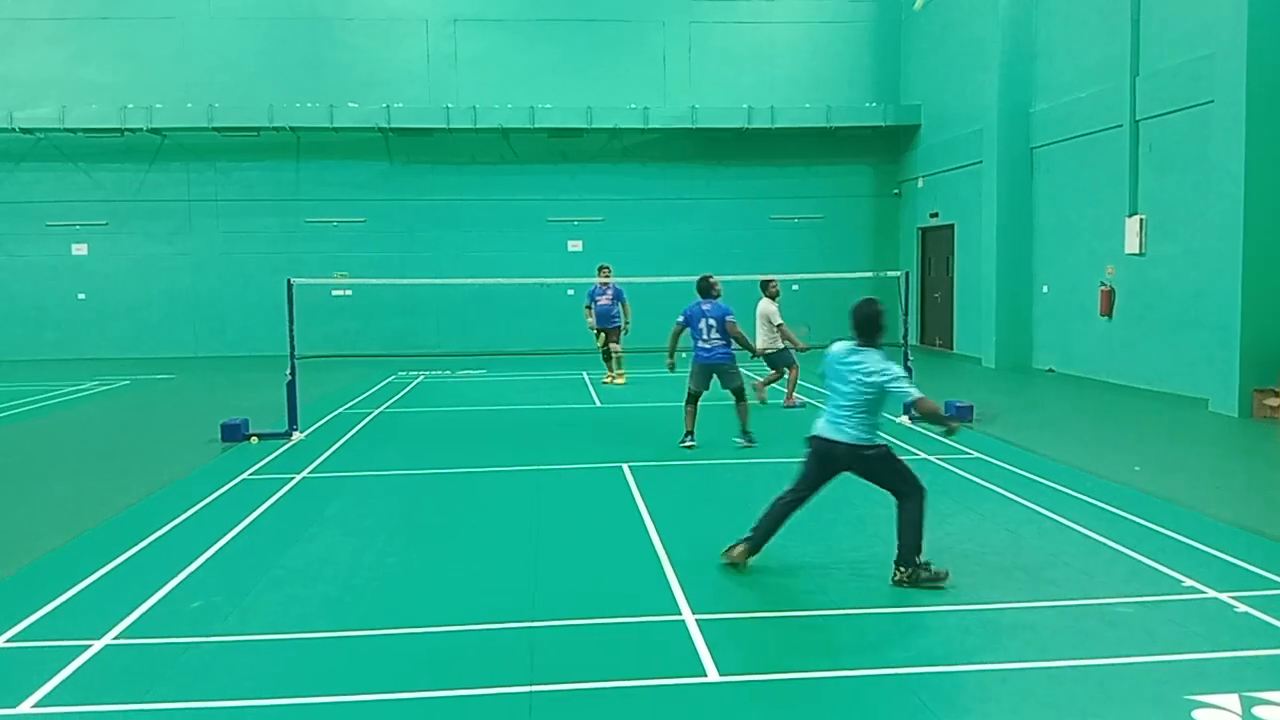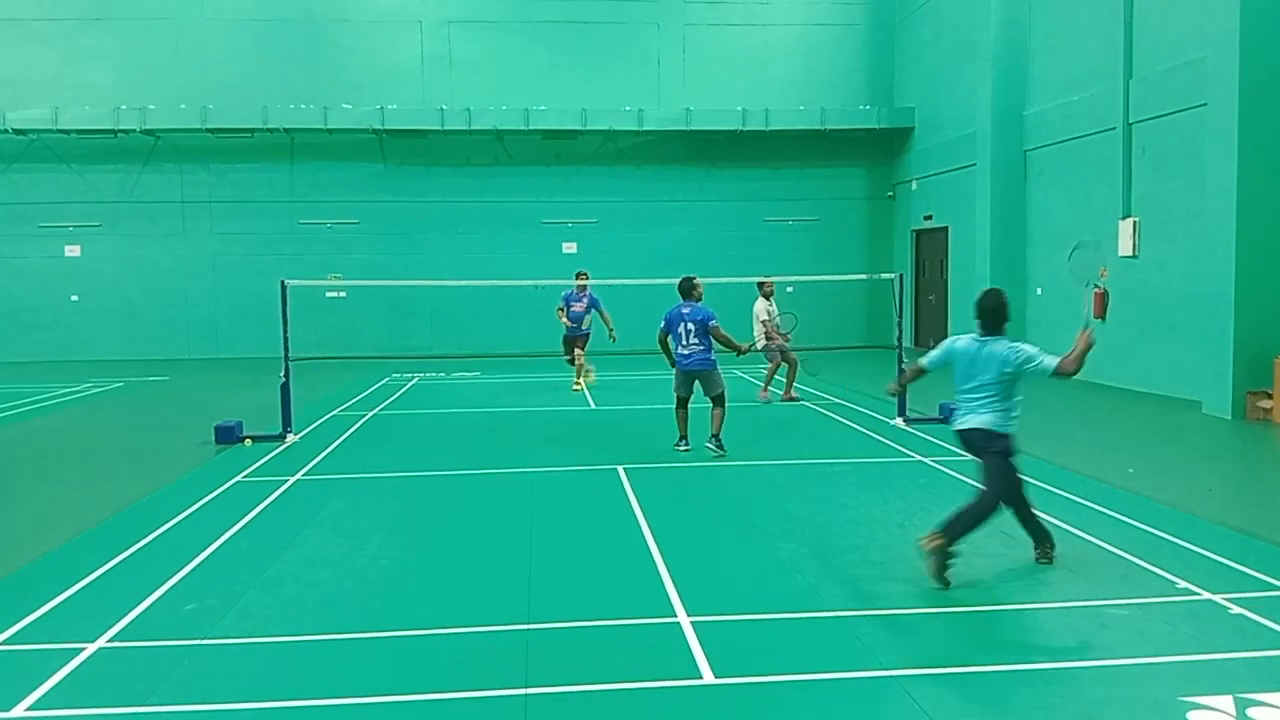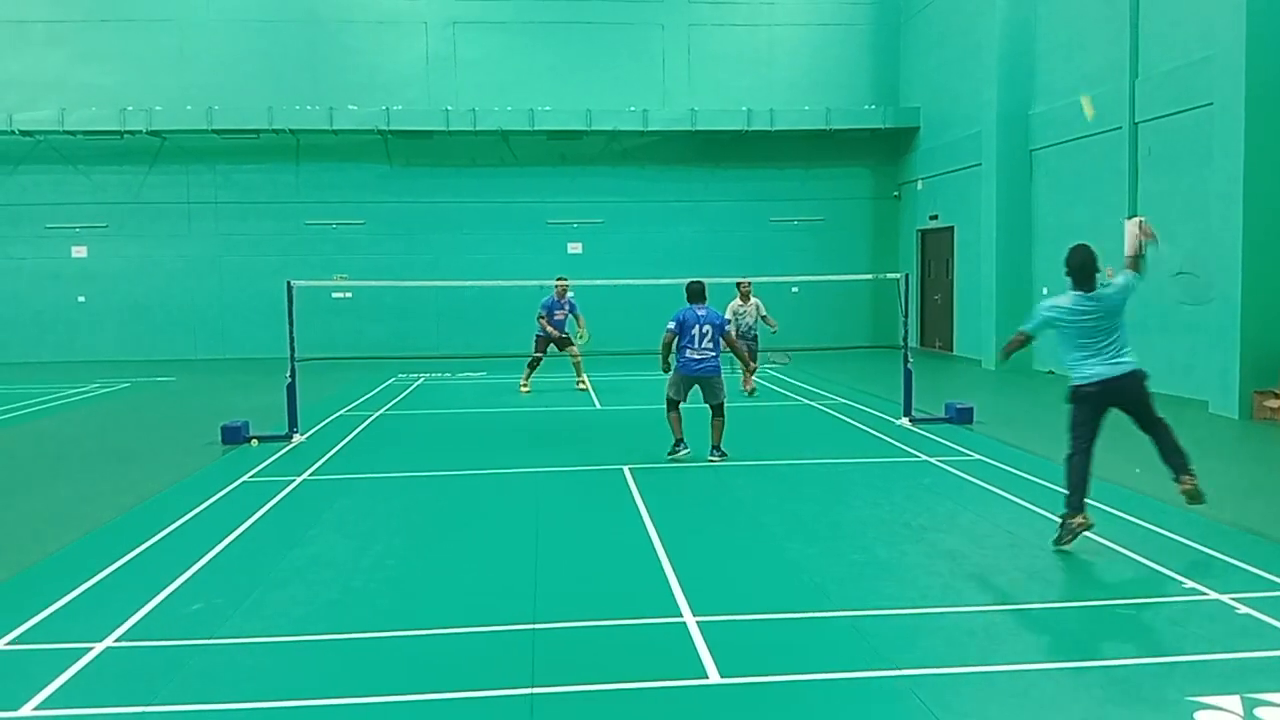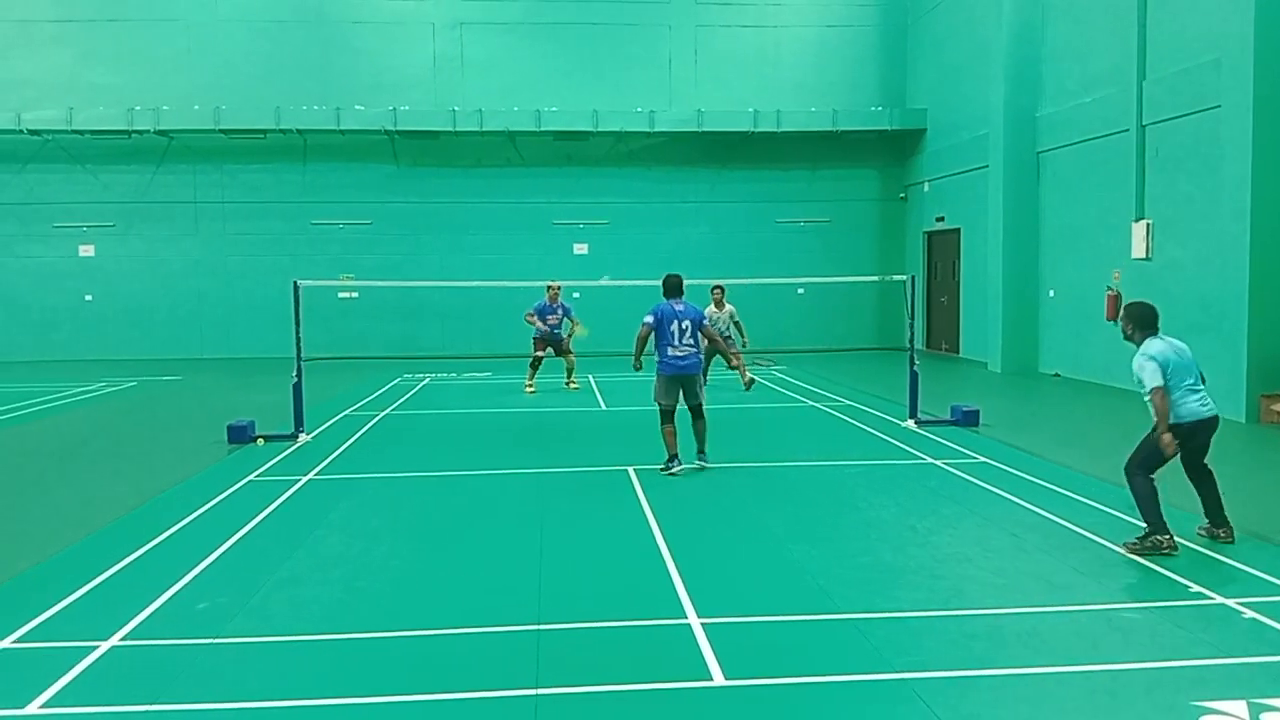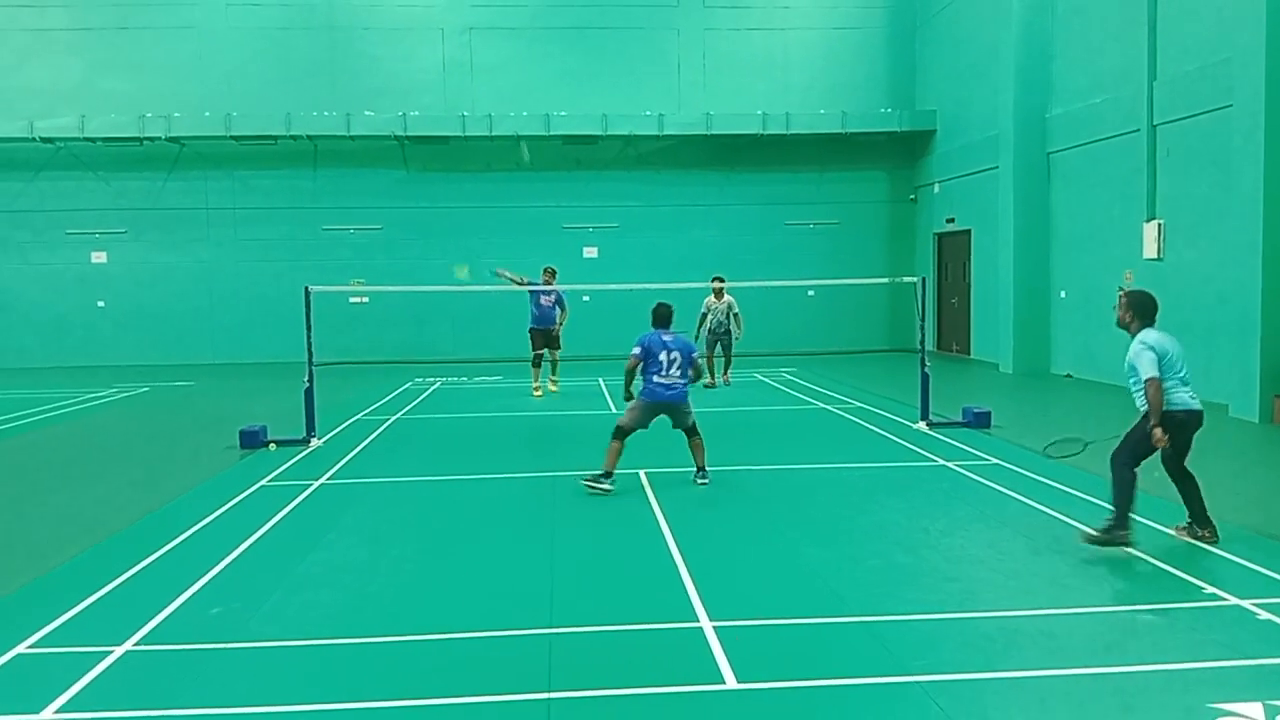
dt=0.4s
person 1, frame 1
left shoulder: (835, 352)
right shoulder: (886, 370)
right elbow: (924, 407)
right wrist: (946, 423)
left hip: (822, 439)
right hip: (861, 448)
left knee: (796, 495)
right knee: (912, 493)
left ankle: (746, 547)
right ankle: (907, 567)
person 1, frame 2
left shoulder: (956, 345)
right shoulder: (1017, 353)
left elbow: (919, 369)
right elbow: (1067, 368)
left wrist: (899, 385)
right wrist: (1084, 345)
left hip: (965, 429)
right hip: (993, 433)
left knee: (1010, 486)
right knee: (992, 497)
left ankle: (1041, 541)
right ankle: (939, 541)
person 1, frame 3
left shoulder: (1053, 308)
right shoulder: (1113, 294)
left elbow: (1022, 337)
right elbow: (1134, 269)
left wrist: (1004, 353)
right wrist: (1140, 240)
left hip: (1087, 387)
right hip: (1126, 378)
left knee: (1080, 450)
right knee: (1155, 426)
left ankle: (1074, 514)
right ankle: (1185, 477)
person 1, frame 4
left shoulder: (1145, 357)
right shoulder: (1176, 345)
left elbow: (1158, 395)
right elbow: (1200, 381)
left wrist: (1163, 433)
left hip: (1182, 424)
right hip: (1207, 418)
left knee: (1136, 470)
right knee: (1197, 467)
left ankle: (1158, 534)
right ankle: (1220, 526)
person 1, frame 5
left shoulder: (1141, 345)
right shoulder: (1163, 339)
left elbow: (1154, 386)
left wrist: (1155, 425)
right wrist: (1155, 422)
left hip: (1172, 414)
right hip: (1190, 412)
left knee: (1122, 459)
right knee: (1175, 466)
left ankle: (1119, 526)
right ankle: (1203, 527)
person 2, frame 1
left shoulder: (690, 310)
right shoulder: (724, 309)
left elbow: (676, 333)
right elbow: (735, 333)
left wrist: (670, 357)
right wrist: (752, 350)
left hip: (701, 360)
right hip: (724, 359)
left knee: (692, 397)
right knee: (739, 394)
left ankle: (688, 436)
right ankle: (745, 433)
person 2, frame 2
left shoulder: (671, 313)
right shoulder: (705, 313)
left elbow: (661, 338)
right elbow: (720, 337)
left wrist: (670, 358)
right wrist: (740, 348)
left hip: (682, 365)
right hip: (705, 364)
left knee: (681, 402)
right knee: (718, 401)
left ankle: (683, 440)
right ankle: (714, 438)
person 2, frame 3
left shoulder: (680, 315)
right shoulder: (717, 317)
left elbow: (667, 340)
right elbow: (733, 344)
left wrist: (665, 362)
right wrist: (748, 364)
left hip: (685, 369)
right hip: (711, 370)
left knee: (672, 404)
right knee: (717, 409)
left ankle: (680, 443)
right ankle: (715, 450)
person 2, frame 4
left shoulder: (658, 310)
right shoulder: (695, 311)
left elbow: (643, 334)
right elbow: (713, 338)
left wrist: (637, 358)
right wrist: (728, 355)
left hip: (668, 370)
right hip: (693, 369)
left knee: (667, 415)
right knee: (697, 412)
left ankle: (674, 459)
right ankle: (701, 453)
person 2, frame 5
left shoulder: (646, 339)
right shoulder: (684, 342)
left elbow: (632, 365)
right elbow: (698, 371)
left wrist: (627, 389)
right wrist: (688, 381)
left hip: (652, 396)
right hip: (678, 397)
left knee: (619, 433)
right knee: (691, 431)
left ankle: (606, 476)
right ankle: (701, 472)
